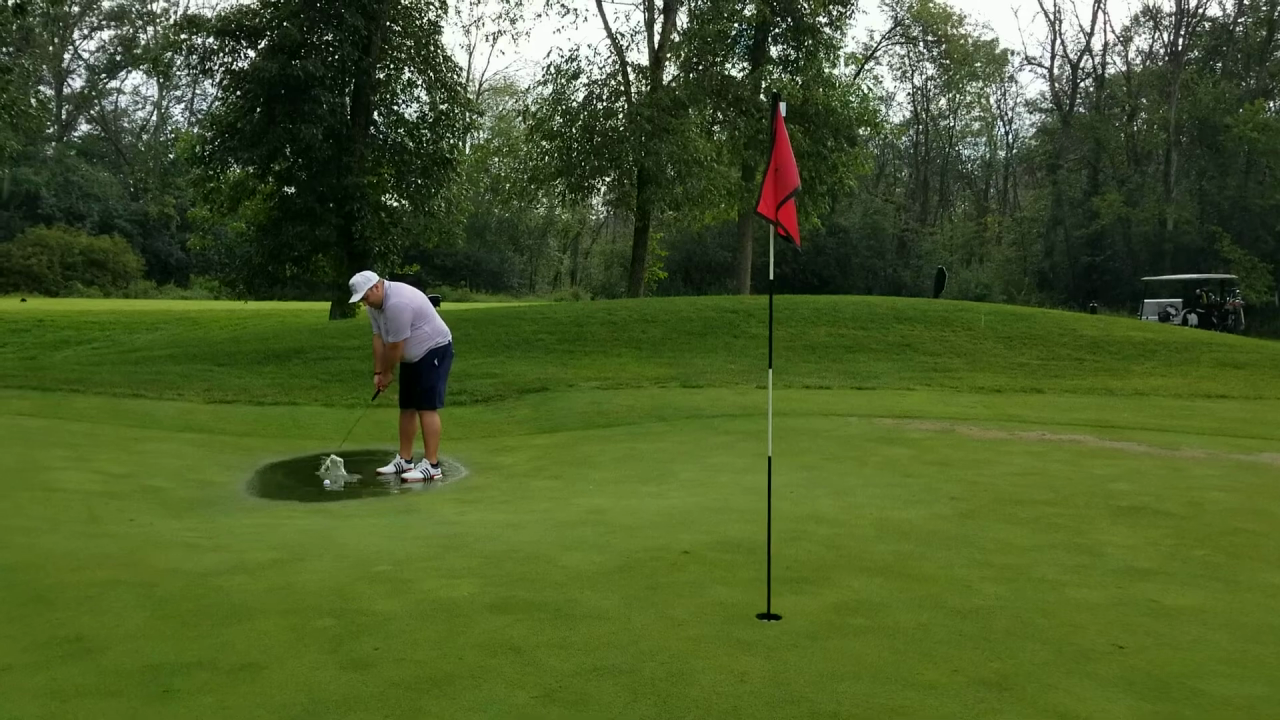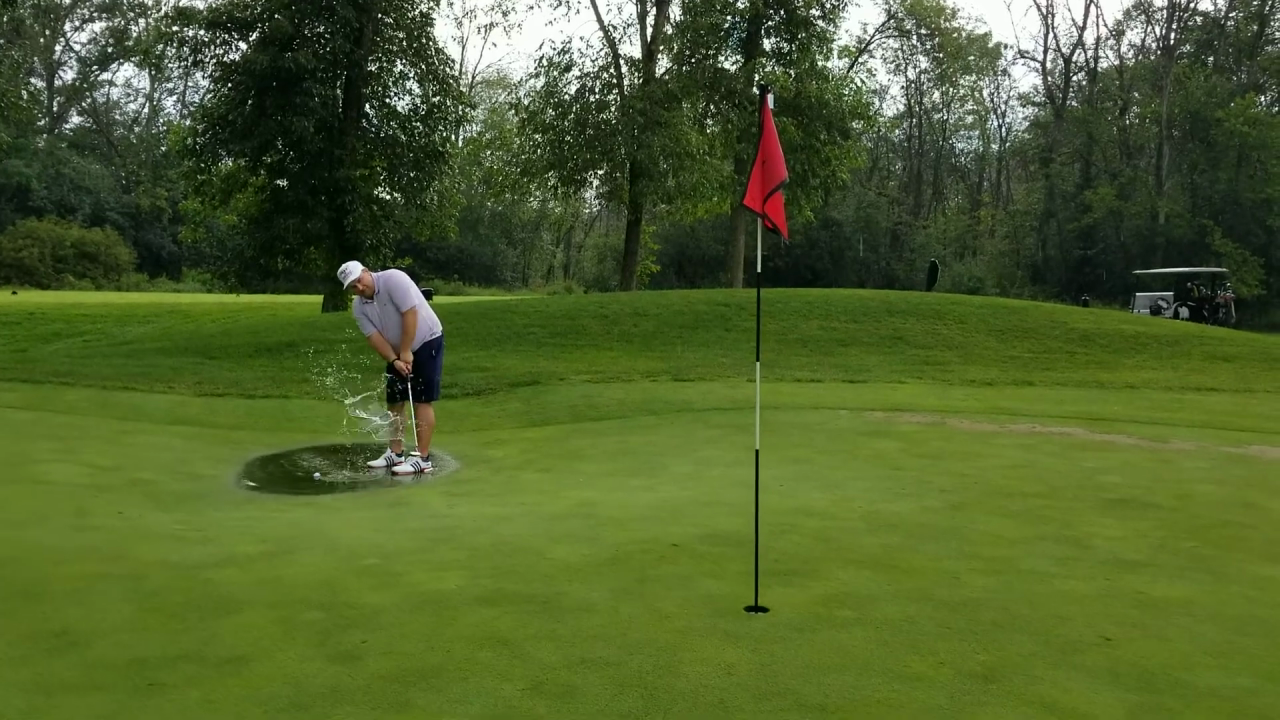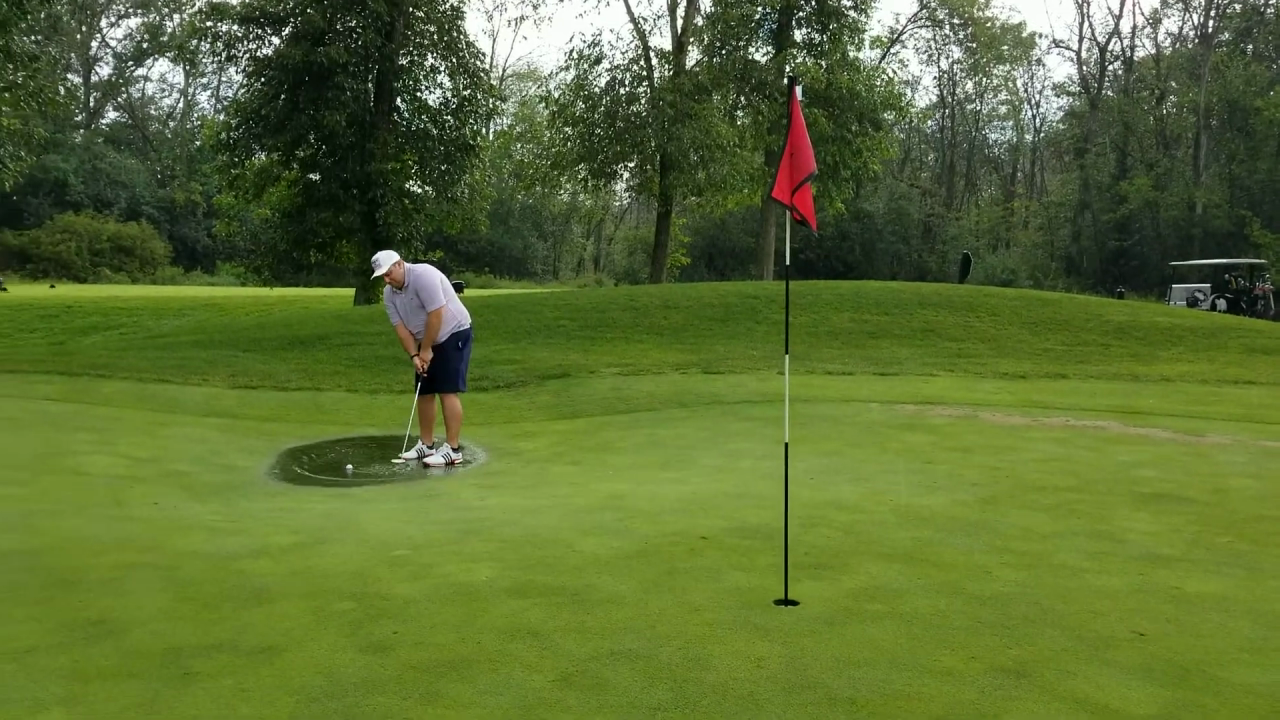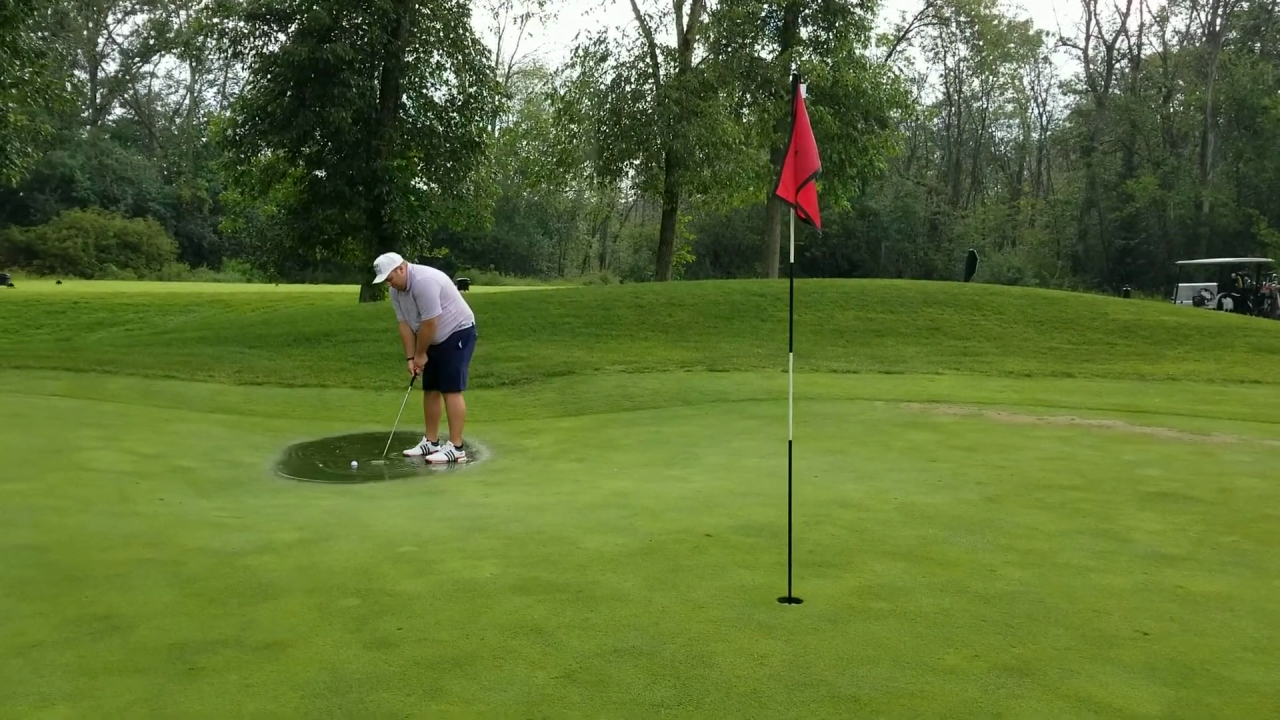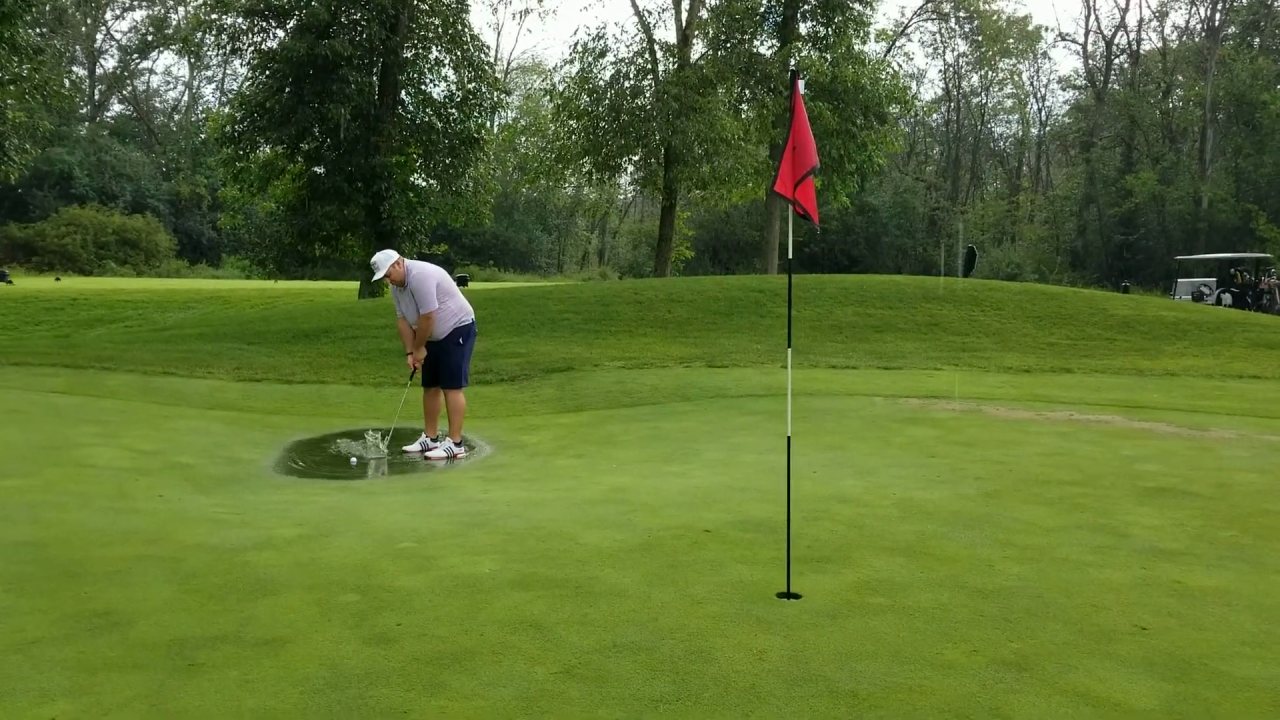
dt=0.7s
person 1, frame 1
left shoulder: (398, 303)
right shoulder: (375, 305)
left elbow: (395, 346)
right elbow: (378, 338)
left wrist: (387, 373)
right wrist: (378, 372)
left hip: (434, 351)
right hip: (412, 357)
left knee: (426, 408)
right knee: (407, 408)
left ankle: (431, 465)
right ankle: (404, 460)
person 1, frame 2
left shoulder: (393, 279)
right shoulder: (359, 307)
left elbow: (411, 313)
right elbow: (374, 337)
left wrist: (406, 352)
right wrist: (395, 360)
left hip: (426, 343)
right hip: (397, 353)
left knee: (421, 401)
right knee: (394, 402)
left ankle: (422, 459)
right ankle: (395, 453)
person 1, frame 3
left shoulder: (424, 275)
right shoulder: (389, 294)
left elbow: (436, 314)
right elbow: (400, 327)
left wrist: (426, 349)
right wrist: (414, 355)
left hip: (454, 335)
right hip: (426, 345)
left knee: (448, 392)
right knee: (424, 393)
left ankle: (452, 449)
right ankle: (426, 445)
person 1, frame 4
left shoulder: (424, 281)
right shoulder: (396, 290)
left elbow: (429, 324)
right elbow: (404, 324)
left wrist: (420, 354)
right wrist: (410, 357)
left hip: (457, 334)
right hip: (435, 340)
left knee: (451, 390)
right knee: (431, 390)
left ankle: (456, 447)
right ankle: (431, 442)
person 1, frame 5
left shoulder: (420, 276)
right shoulder: (397, 285)
left elbow: (427, 318)
right elbow: (403, 320)
left wrist: (420, 349)
right wrist: (410, 353)
left hip: (458, 330)
right hip: (434, 337)
left knee: (452, 387)
right knee: (430, 387)
left ankle: (455, 443)
right ankle: (430, 438)
